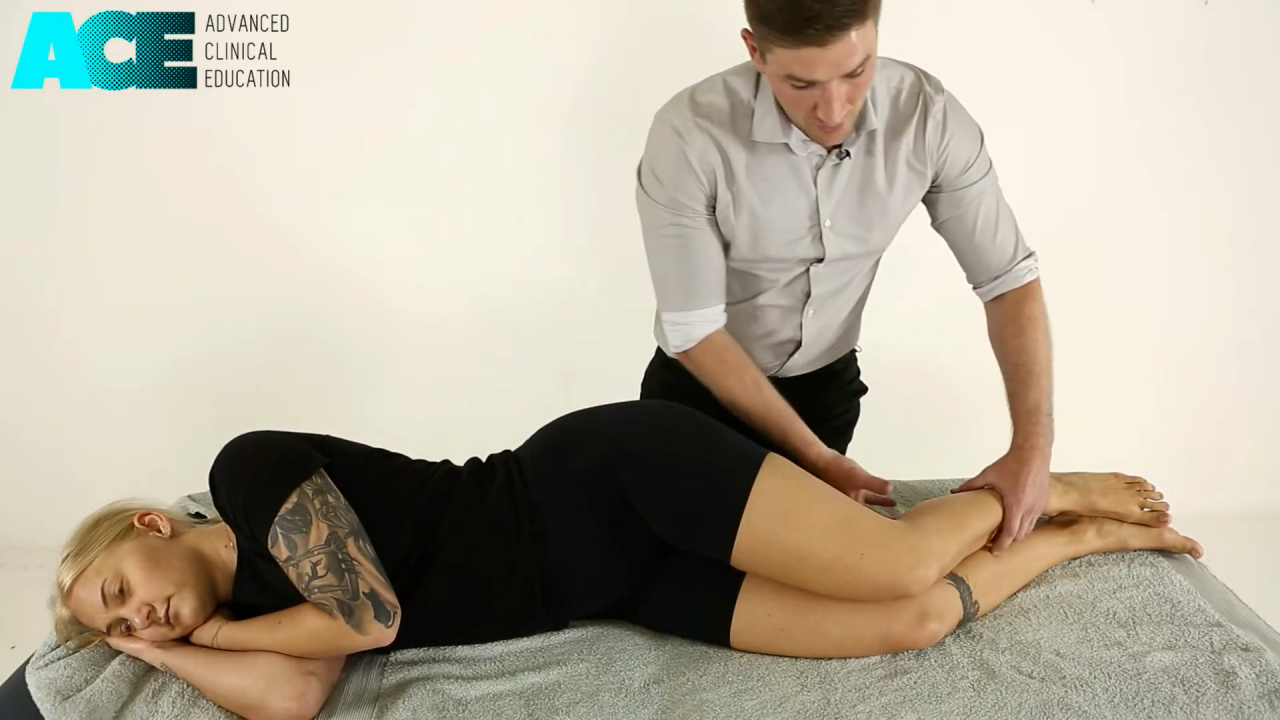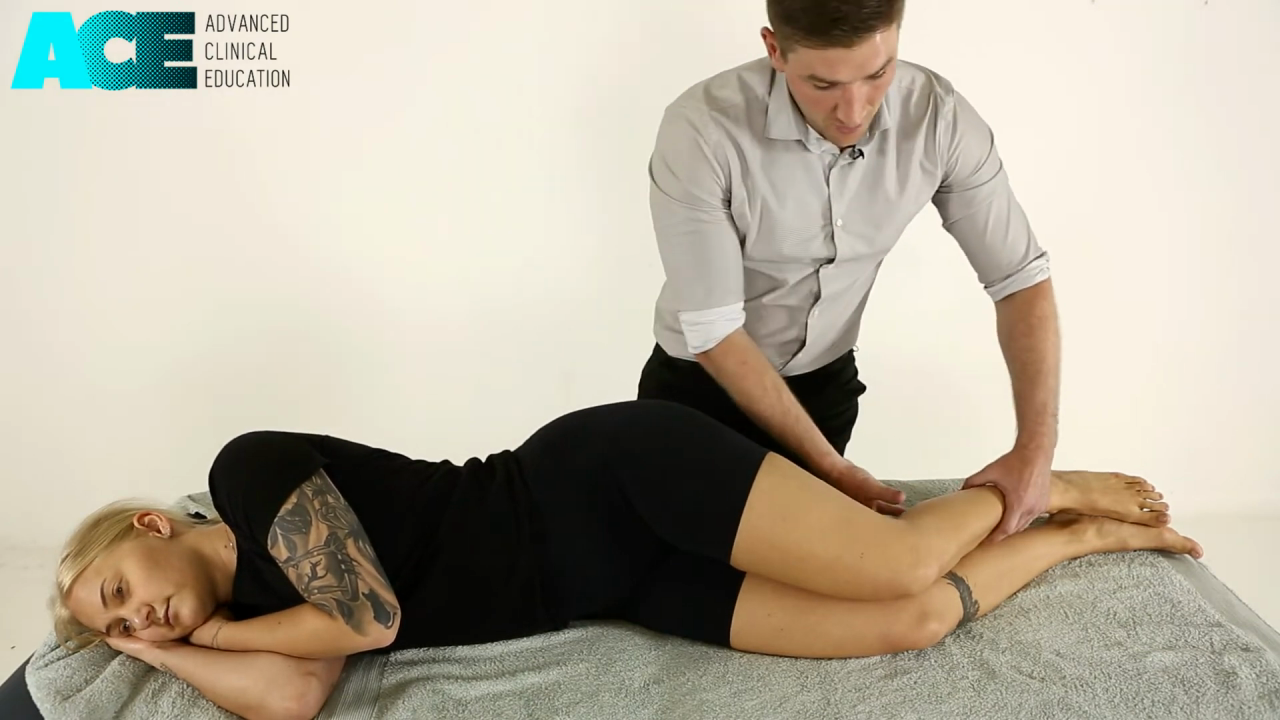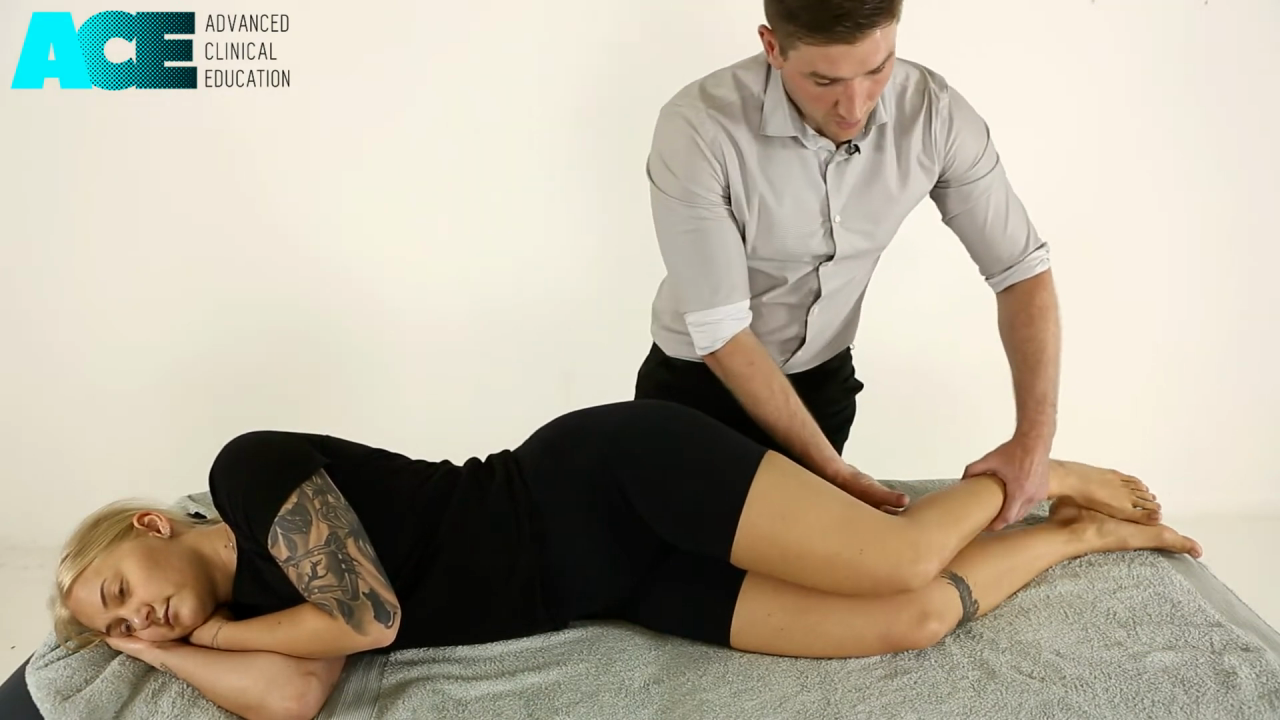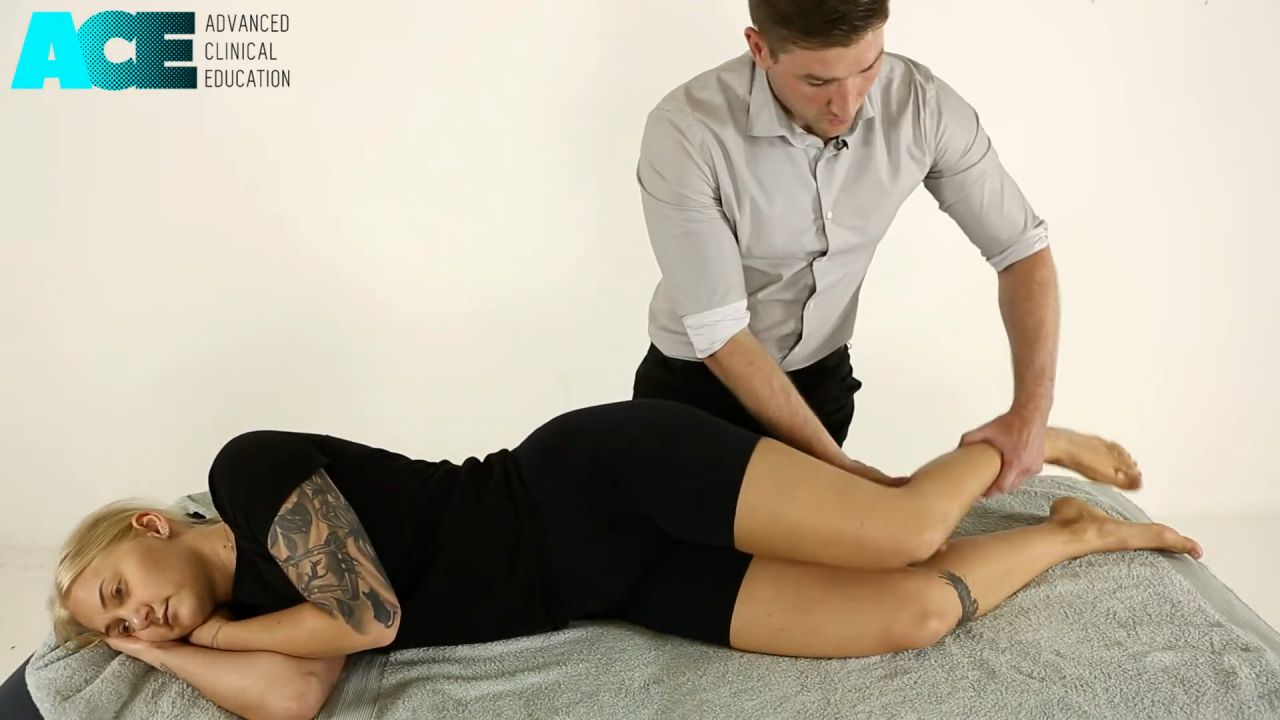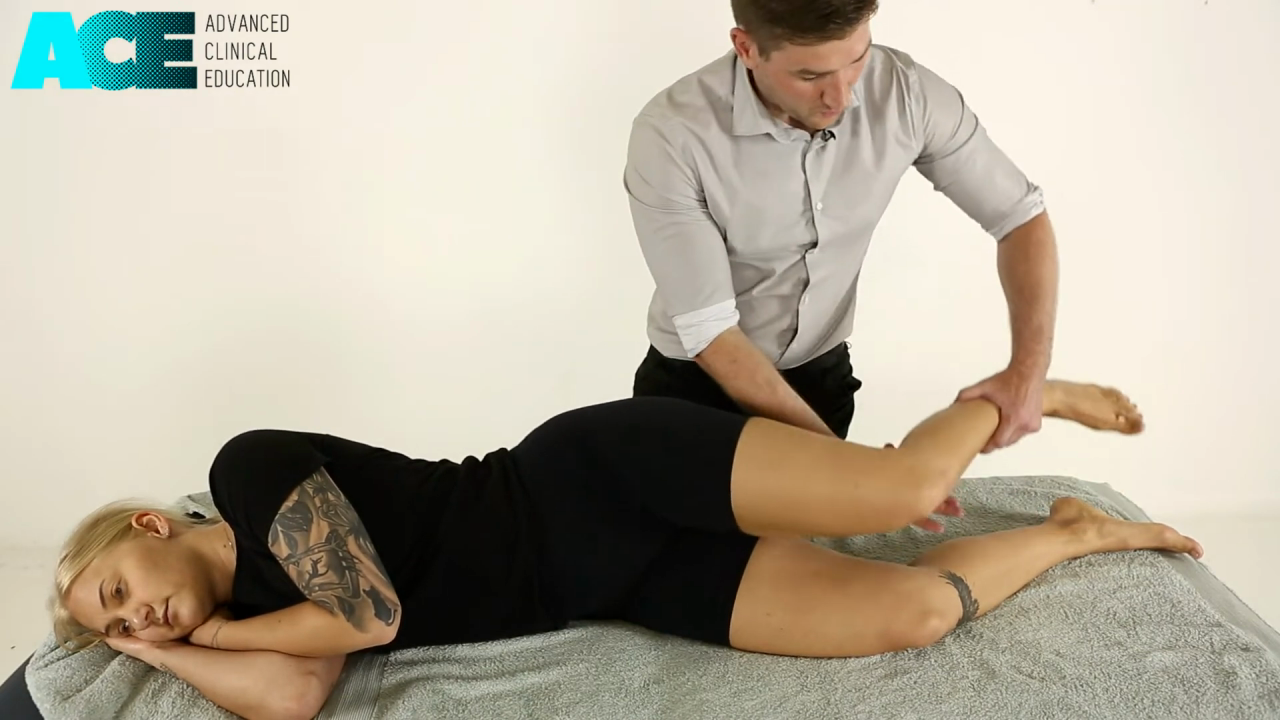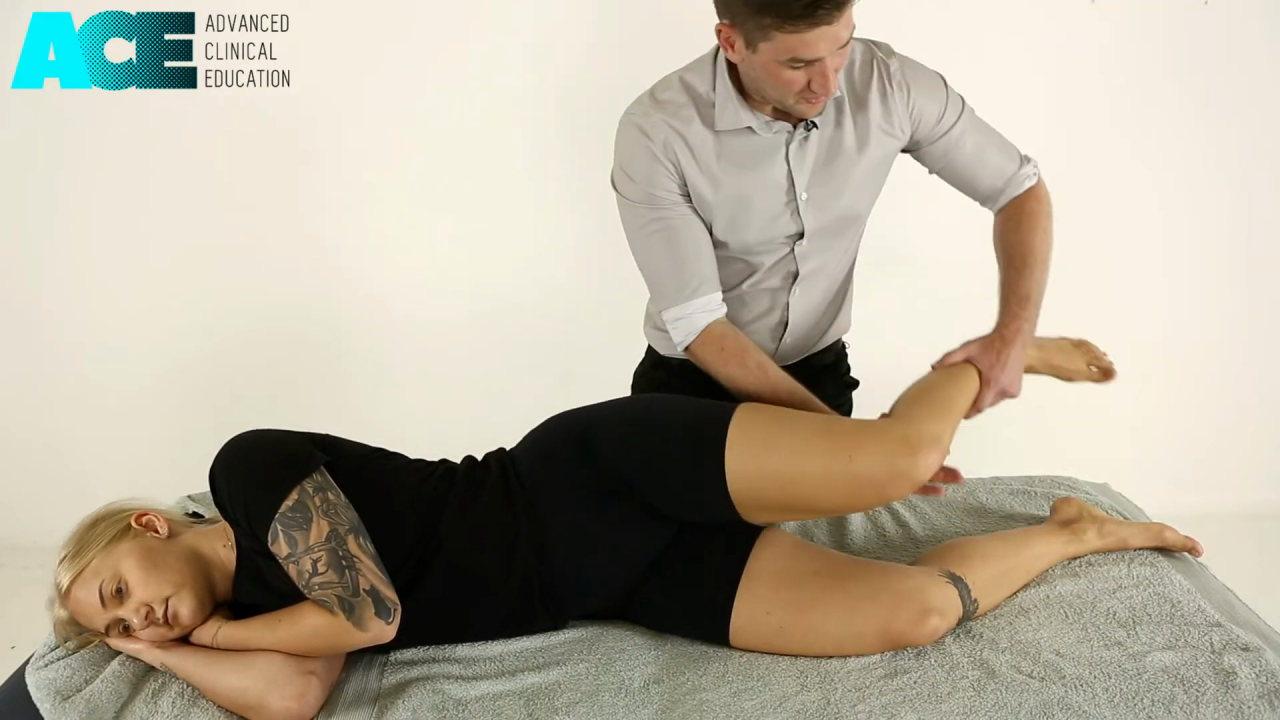
dt=0.2s
person 1, frame 1
left shoulder: (250, 470)
right shoulder: (263, 607)
left elbow: (374, 615)
left wrist: (219, 627)
left hip: (610, 474)
right hip: (619, 587)
left knee: (901, 572)
right knee: (914, 620)
left ankle: (1041, 489)
right ankle: (1077, 538)
person 1, frame 2
left shoulder: (249, 471)
right shoulder: (262, 605)
left elbow: (373, 616)
left wrist: (211, 621)
left hip: (609, 475)
right hip: (618, 587)
left knee: (900, 571)
right knee: (914, 620)
left ankle: (1041, 483)
right ankle: (1074, 536)
person 1, frame 3
left shoulder: (250, 471)
right shoulder: (259, 605)
left elbow: (374, 615)
left wrist: (222, 625)
left hip: (606, 478)
right hip: (617, 586)
left knee: (900, 563)
right knee: (914, 620)
left ankle: (1032, 473)
right ankle: (1074, 535)
person 1, frame 4
left shoulder: (249, 471)
right shoulder: (259, 606)
left elbow: (372, 614)
left wrist: (214, 623)
left hip: (605, 475)
right hip: (612, 584)
left knee: (901, 531)
right knee: (914, 614)
left ankle: (1023, 438)
right ankle: (1075, 533)
person 1, frame 5
left shoulder: (249, 471)
right shoulder: (257, 609)
left elbow: (374, 614)
left wrist: (213, 628)
left hip: (604, 476)
right hip: (620, 586)
left knee: (900, 486)
right knee: (914, 612)
right ankle: (1076, 530)
person 1, frame 6
left shoulder: (249, 469)
right shoulder: (258, 611)
left elbow: (373, 612)
left wrist: (211, 624)
left hip: (602, 472)
right hip: (621, 583)
left knee: (893, 459)
right knee: (915, 610)
right ankle: (1077, 532)
person 2, frame 1
left shoulder: (928, 115)
right shoulder: (689, 134)
left elbow: (1010, 279)
right elbow: (692, 331)
left wrist: (1033, 447)
right wrist: (814, 458)
left hip: (826, 385)
right hip: (701, 390)
person 2, frame 2
left shoulder: (939, 117)
right shoulder: (701, 129)
left elbow: (1022, 279)
right elbow: (712, 331)
left wrist: (1036, 447)
right wrist: (829, 470)
left hip: (824, 384)
right hip: (700, 386)
person 2, frame 3
left shoulder: (935, 114)
right shoulder: (698, 129)
left elbow: (1022, 269)
right elbow: (720, 333)
left wrist: (1034, 437)
right wrist: (834, 474)
left hip: (822, 382)
right hip: (696, 387)
person 2, frame 4
left shoulder: (923, 105)
right shoulder: (685, 133)
left elbow: (1022, 249)
right elbow: (718, 334)
left wrist: (1031, 410)
right wrist: (837, 469)
left hip: (821, 380)
right hip: (694, 388)
person 2, frame 5
left shoulder: (907, 92)
right shoulder: (669, 136)
left elbow: (1022, 216)
right elbow: (709, 332)
left wrist: (1028, 368)
left hip: (822, 377)
right hip: (695, 385)
person 2, frame 6
left shoulder: (890, 82)
right shoulder: (655, 134)
left elbow: (1020, 189)
right elbow: (697, 324)
left wrist: (1013, 334)
left hip: (821, 373)
right hip: (692, 384)
